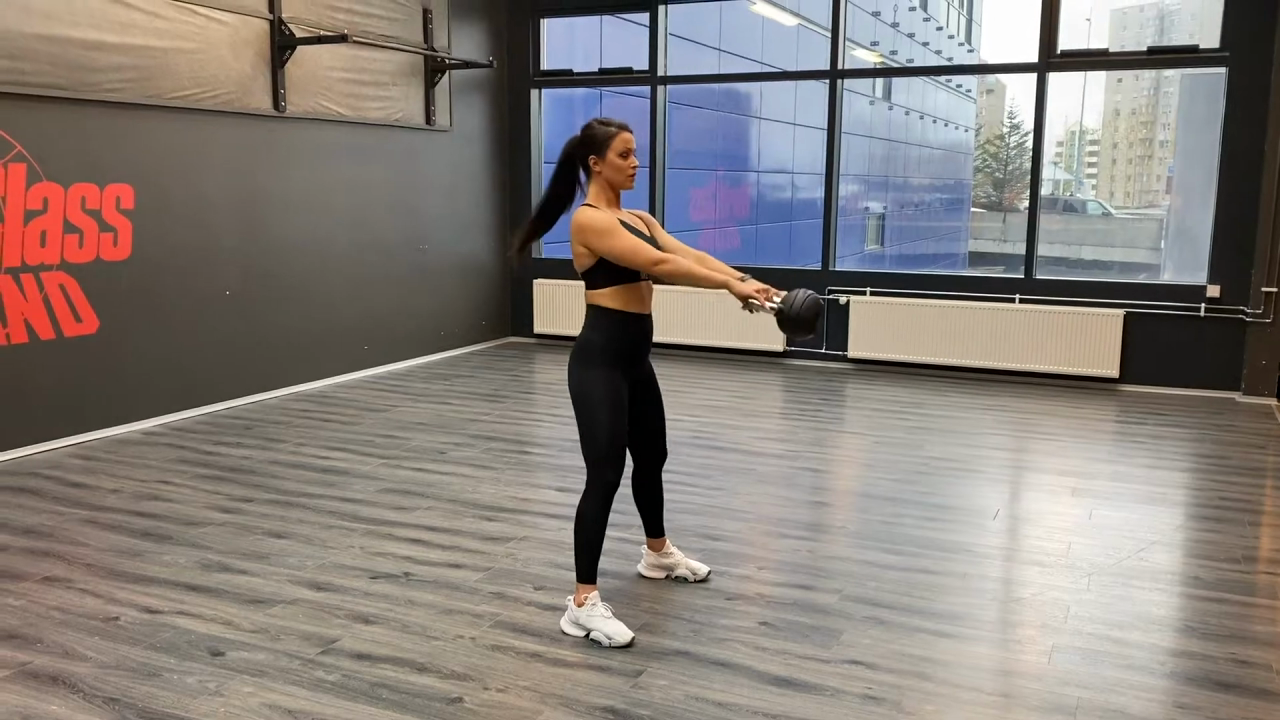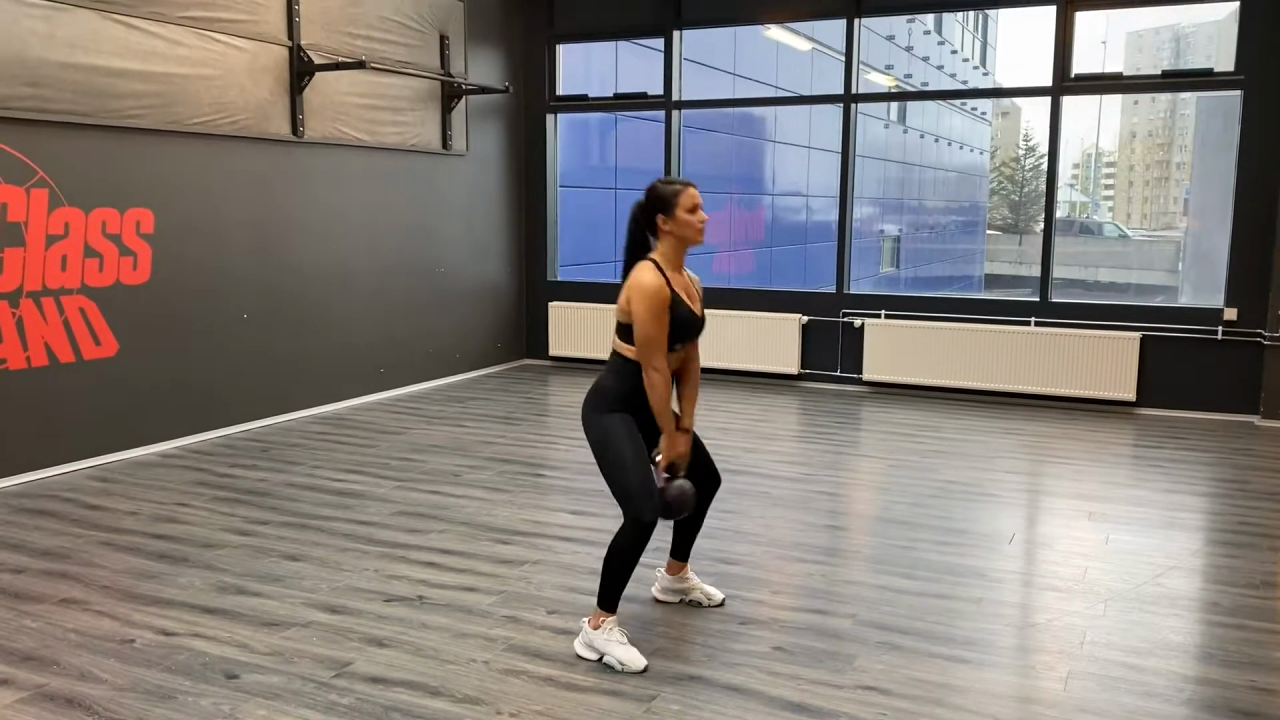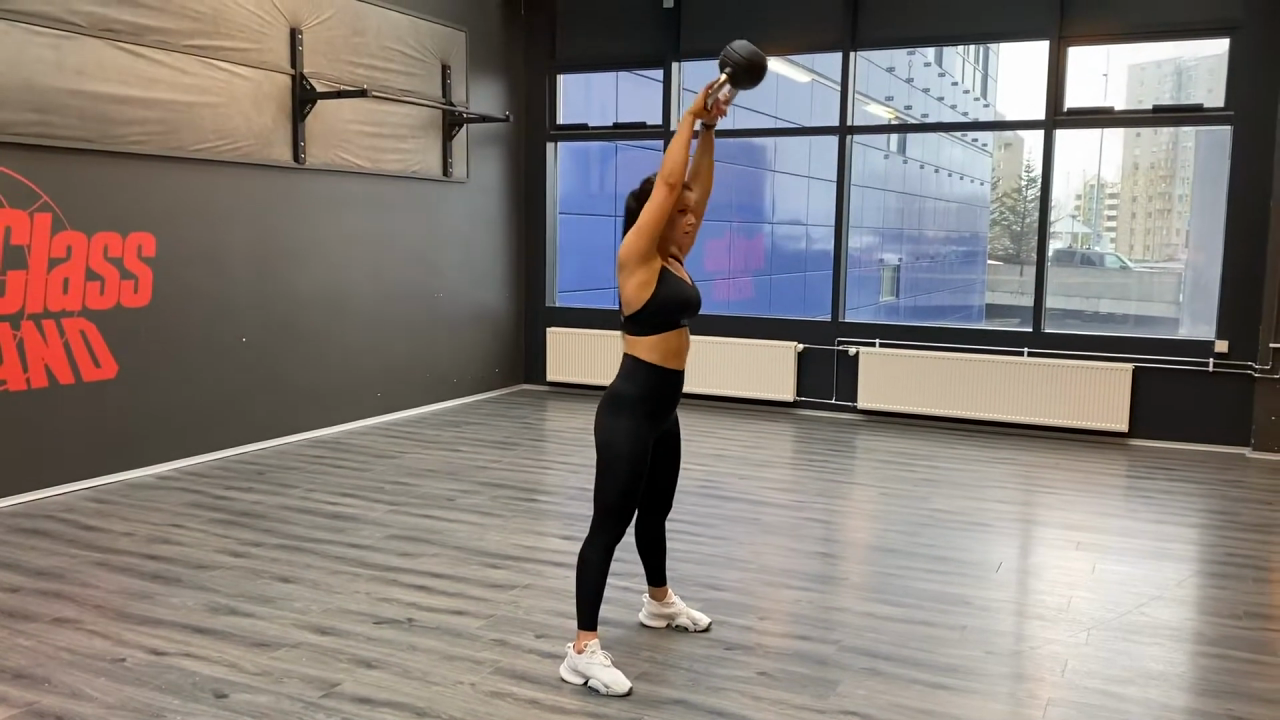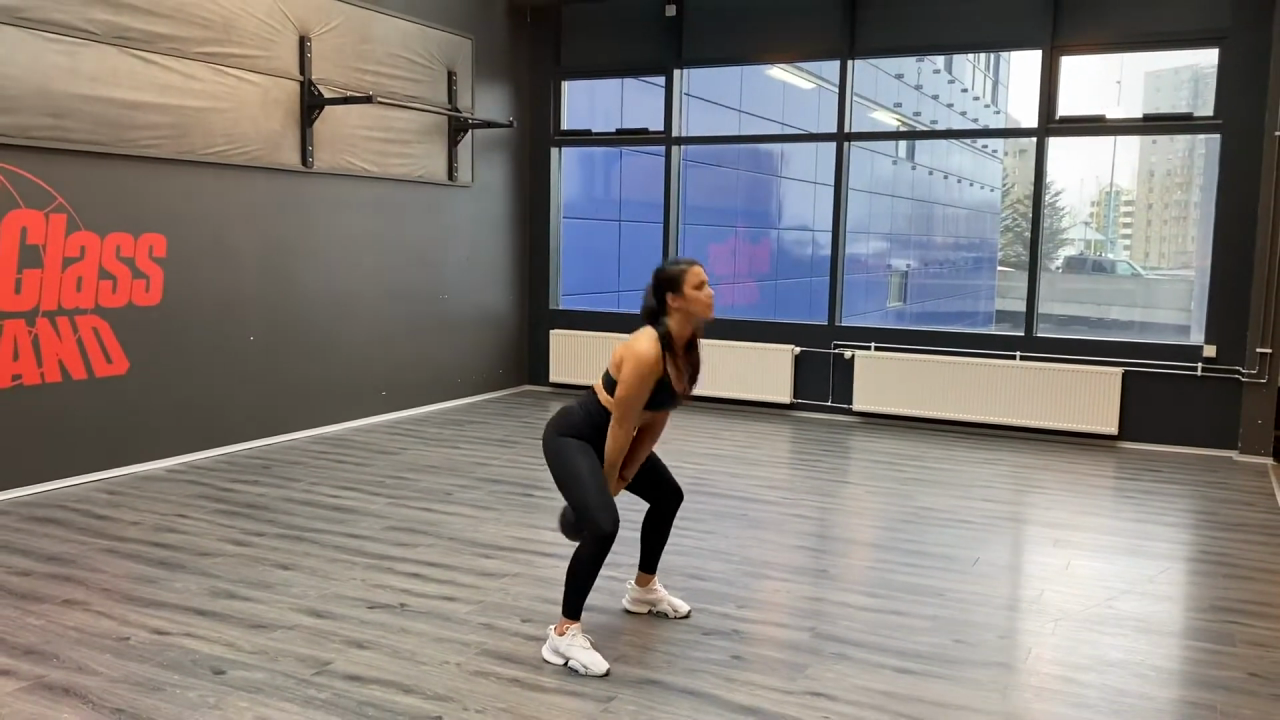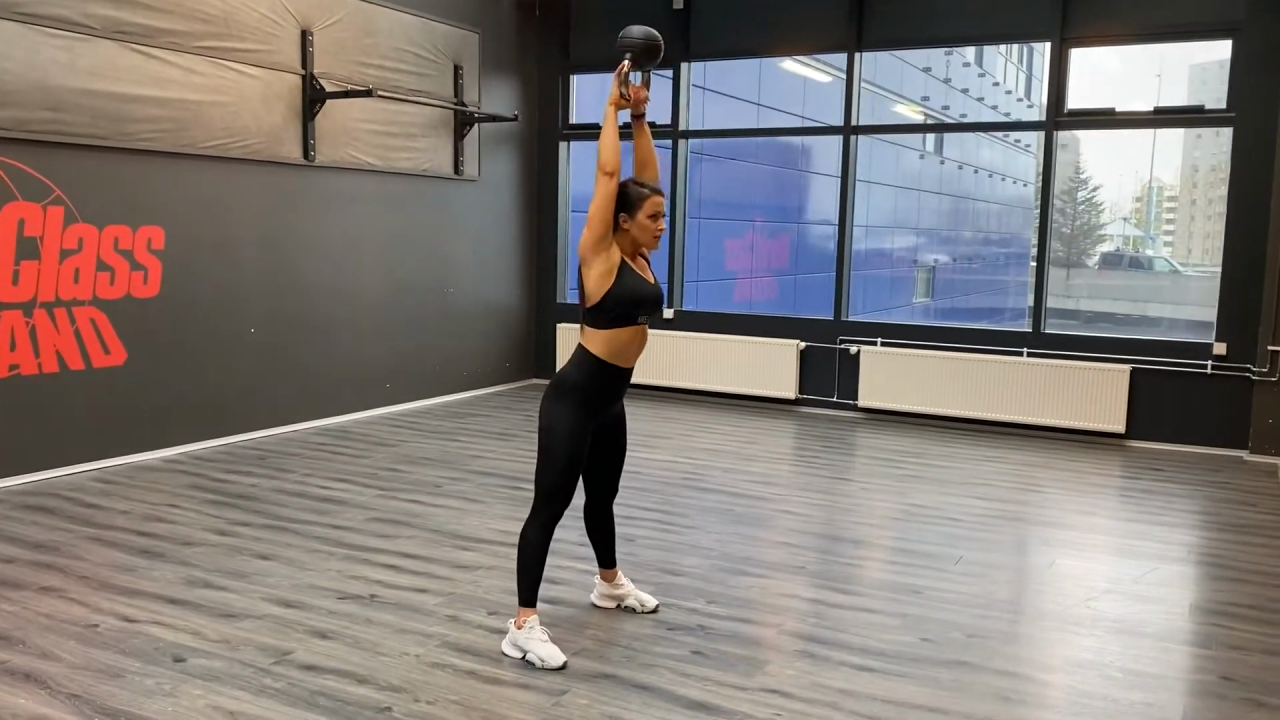
dt=1s
person 1, frame 1
left shoulder: (639, 217)
right shoulder: (589, 219)
left elbow: (687, 256)
right elbow: (656, 263)
left wrist: (743, 282)
right wrist: (736, 288)
left hip: (635, 358)
right hip: (599, 360)
left knee: (652, 457)
right knee: (605, 475)
left ankle: (658, 553)
right ankle: (582, 604)
person 1, frame 2
left shoulder: (687, 281)
right shoulder: (648, 280)
left elbow: (687, 359)
right elbow: (653, 369)
left wrist: (685, 429)
right wrist: (668, 436)
left hip: (648, 405)
right hip: (613, 409)
left knee: (704, 479)
right knee: (642, 512)
left ankle: (675, 576)
right ankle: (598, 628)
person 1, frame 3
left shoulder: (669, 259)
right shoulder: (635, 255)
left elbow: (695, 189)
right elbow: (666, 190)
left wrist: (708, 131)
right wrist: (689, 118)
left hip: (661, 408)
right hip: (629, 410)
left knee: (654, 512)
right knee: (610, 524)
left ankle: (659, 603)
right ankle: (582, 650)
person 1, frame 4
left shoulder: (685, 347)
right shoulder: (647, 350)
left elbow: (655, 422)
right elbow: (624, 426)
left wrist: (622, 478)
right wrist: (606, 479)
left hip: (608, 435)
right hip: (572, 436)
left knee: (668, 496)
right knee: (600, 525)
left ankle: (643, 588)
right ankle: (563, 634)
person 1, frame 5
left shoulder: (640, 259)
right shoulder: (598, 255)
left elbow: (647, 183)
right elbow: (608, 179)
left wrist: (640, 120)
right wrist: (611, 109)
left hip: (610, 399)
right hip: (574, 398)
left knee: (603, 497)
right knee: (550, 505)
left ankle: (609, 584)
right ankle: (523, 626)
